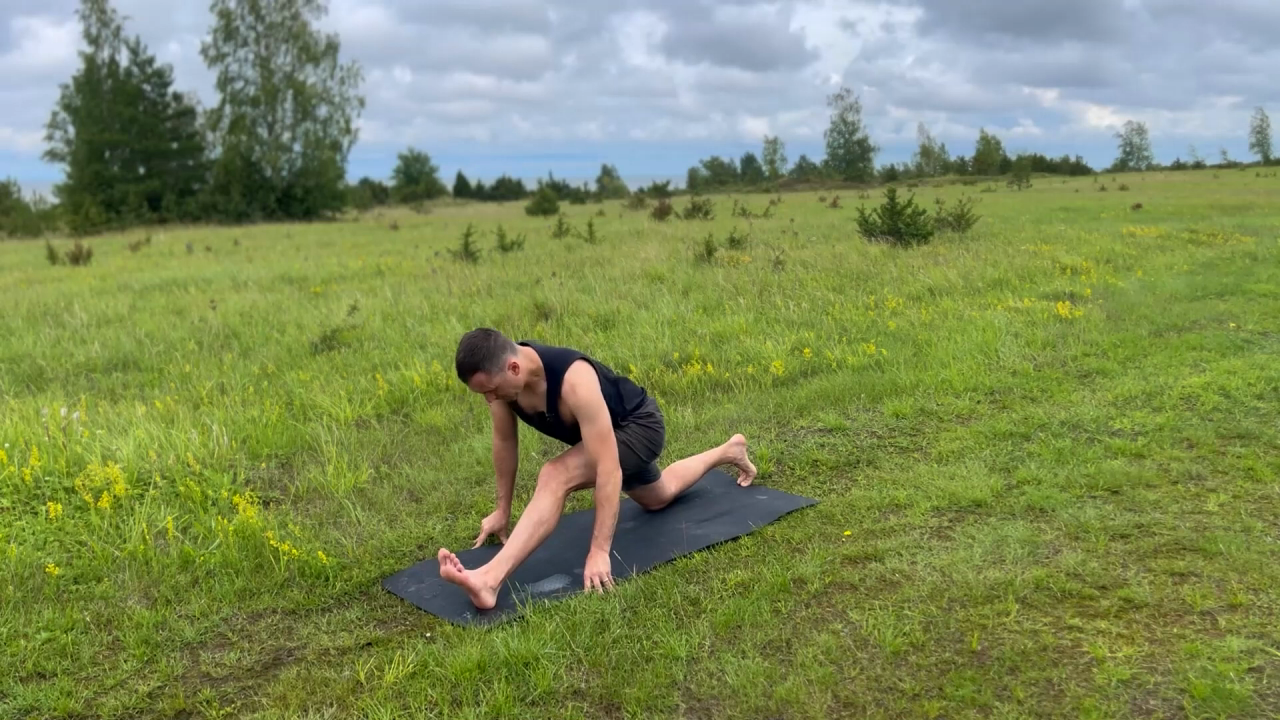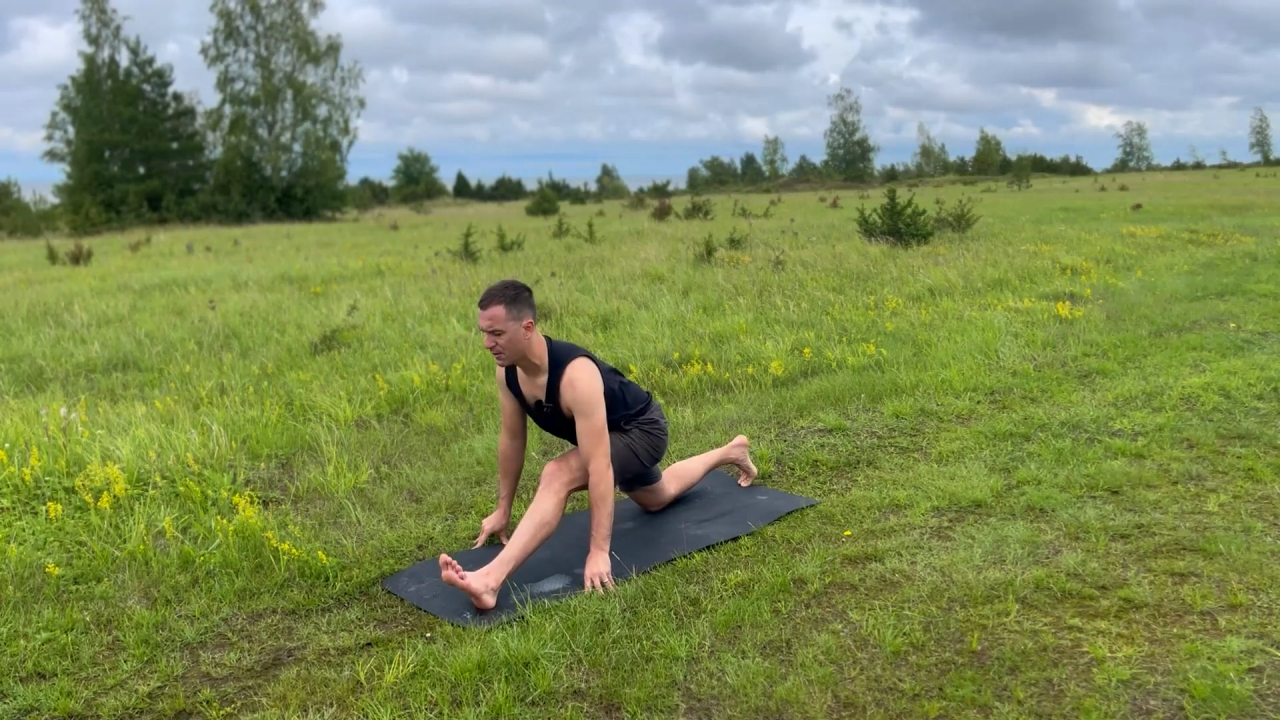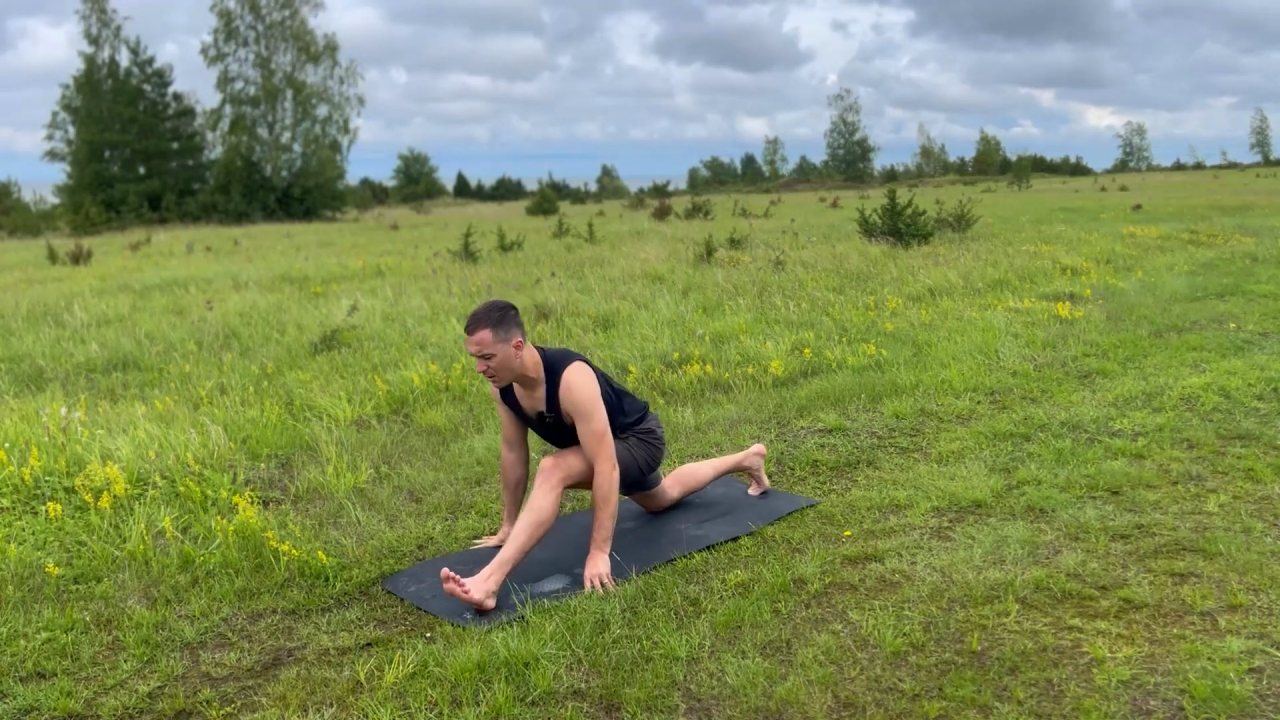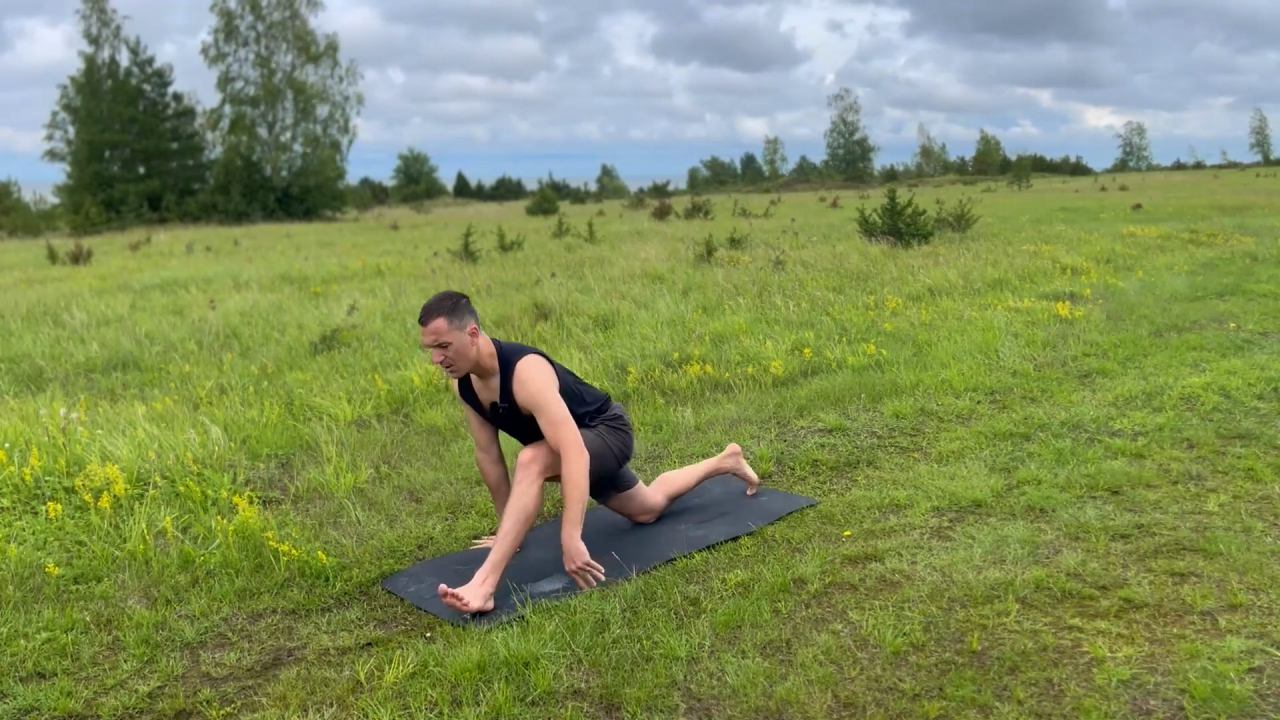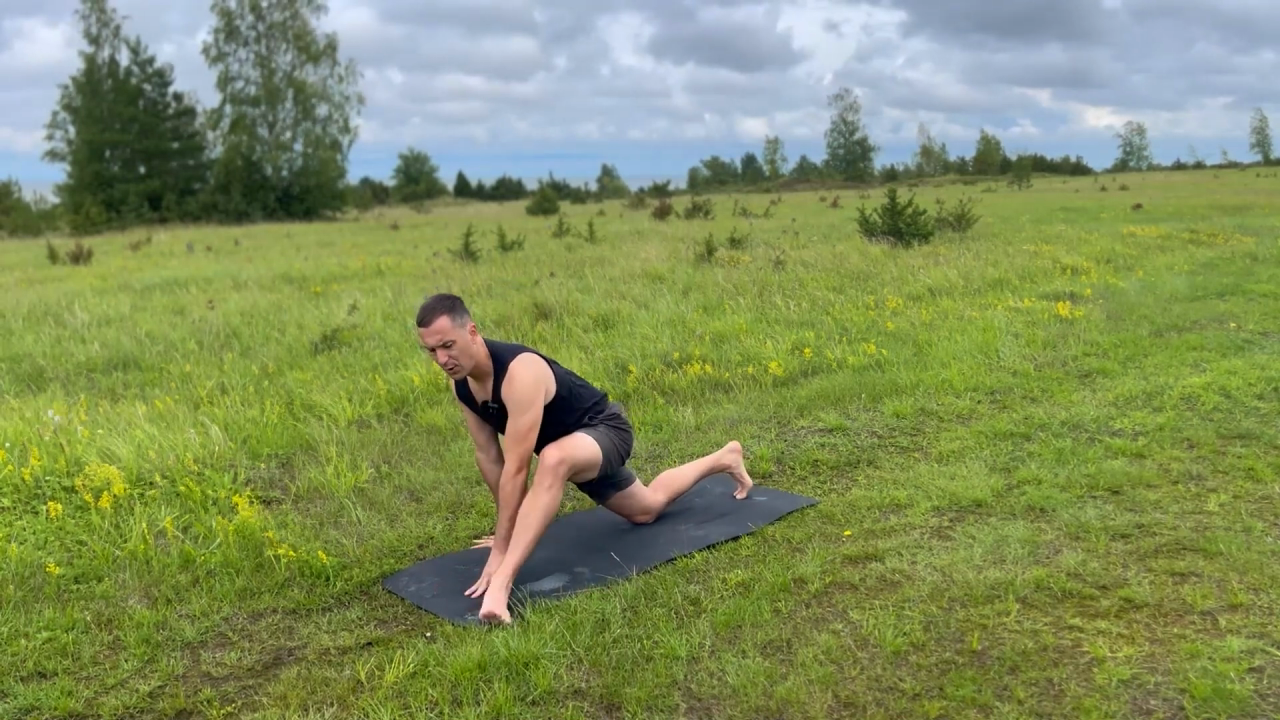
dt=1s
person 1, frame 1
left shoulder: (574, 381)
right shoulder: (501, 375)
left elbow: (609, 469)
right elbow: (504, 442)
left wrist: (599, 551)
right wrist: (501, 510)
left hip: (638, 425)
right hip: (606, 425)
left knee: (554, 477)
right knee: (657, 498)
left ankle: (489, 580)
right ankle: (728, 451)
person 1, frame 2
left shoulder: (575, 375)
right shoulder: (507, 371)
left elbow: (599, 468)
right elbow: (512, 438)
left wrist: (599, 552)
right wrist: (503, 510)
left hip: (641, 429)
right hip: (616, 433)
left knee: (557, 476)
right knee: (658, 499)
left ankle: (490, 579)
right ankle: (731, 452)
person 1, frame 3
left shoulder: (572, 380)
right shoulder: (503, 383)
left elbow: (606, 469)
right elbow: (513, 453)
left wrist: (599, 552)
right wrist: (508, 526)
left hip: (638, 438)
right hip: (613, 442)
left knee: (553, 470)
right knee: (664, 498)
left ankle: (489, 582)
right ankle: (746, 459)
person 1, frame 4
left shoulder: (525, 372)
right shoulder: (462, 383)
left elbow: (574, 453)
right elbow: (487, 455)
left wrist: (571, 537)
right wrist: (506, 529)
left hip: (606, 430)
right hip: (586, 441)
left knee: (532, 461)
right knee: (649, 509)
left ankle: (485, 583)
right ankle: (726, 460)
person 1, frame 5
left shoulder: (519, 372)
right shoulder: (460, 383)
left elbow: (516, 467)
right elbow: (488, 455)
left wrist: (501, 550)
right wrist: (506, 532)
left hip: (604, 429)
right hip: (579, 447)
left knee: (553, 460)
right knee: (647, 510)
left ankle: (504, 583)
right ankle: (724, 459)
